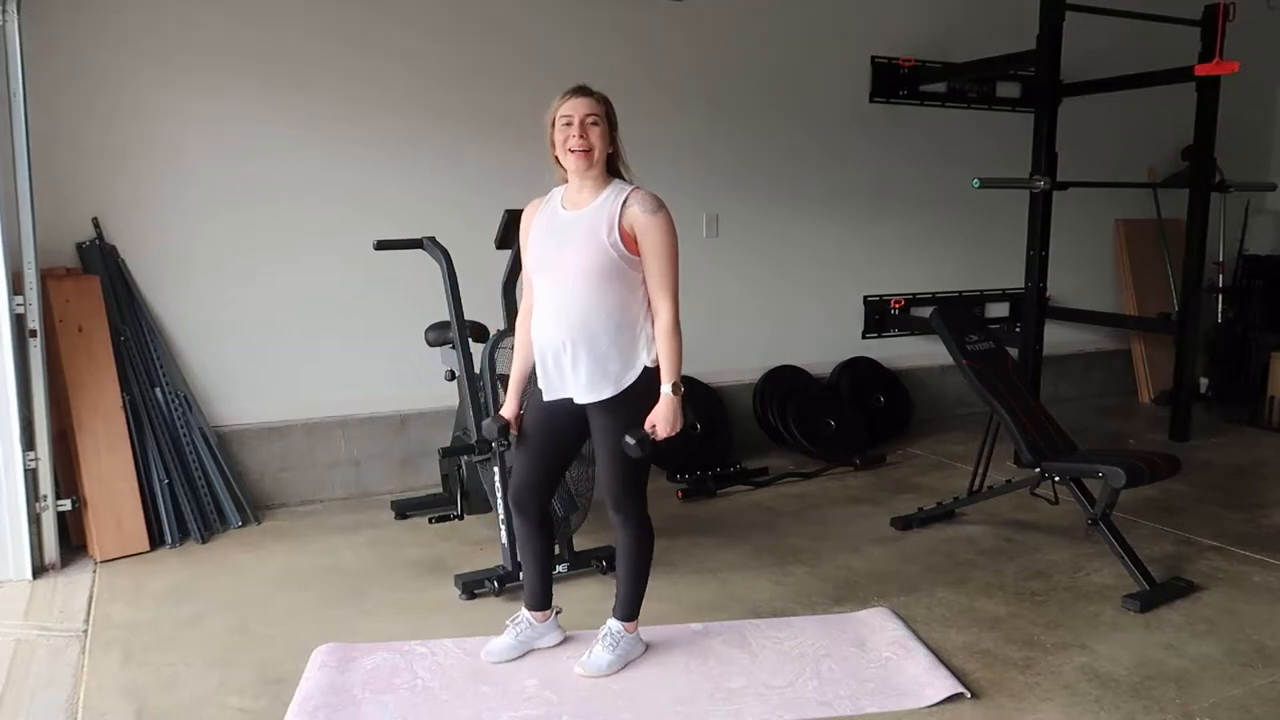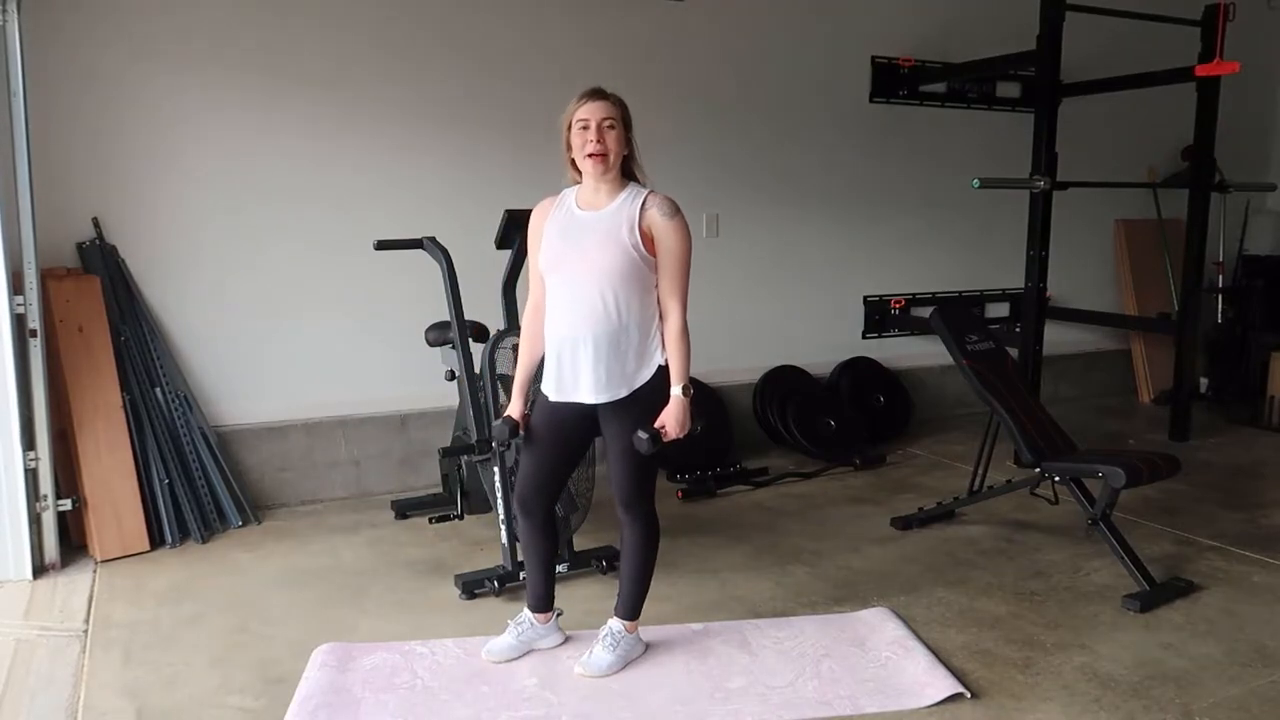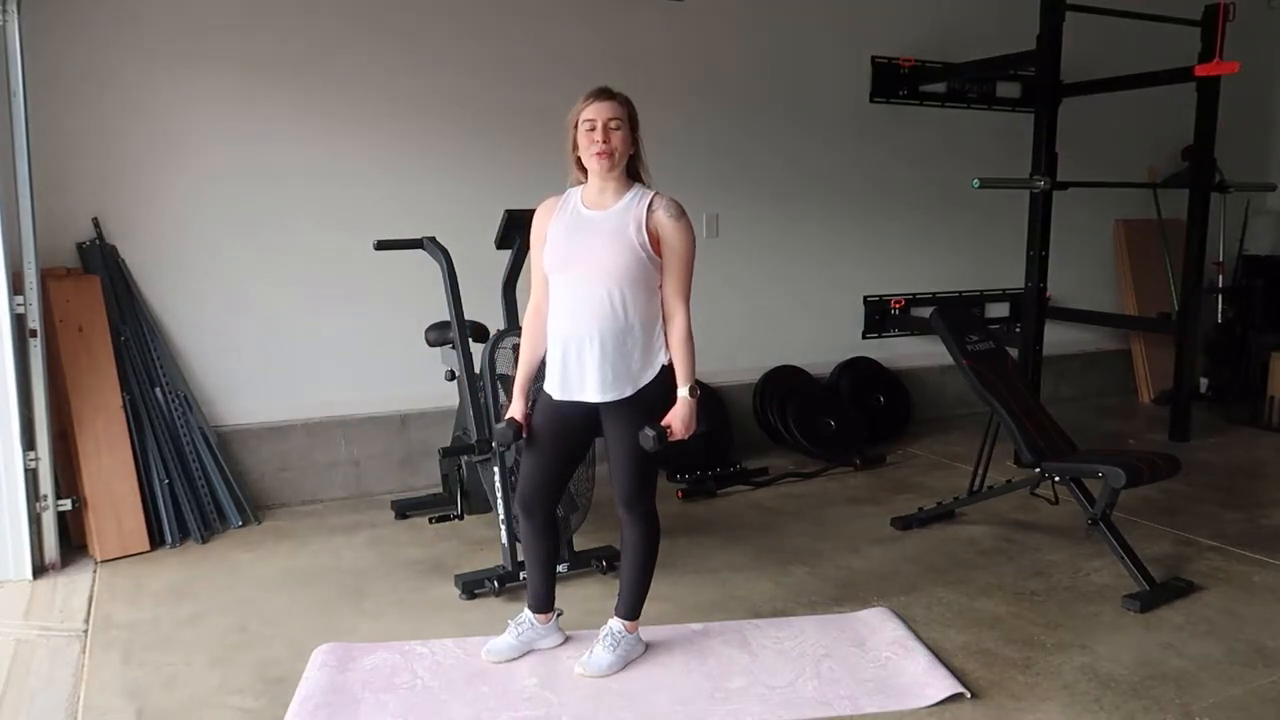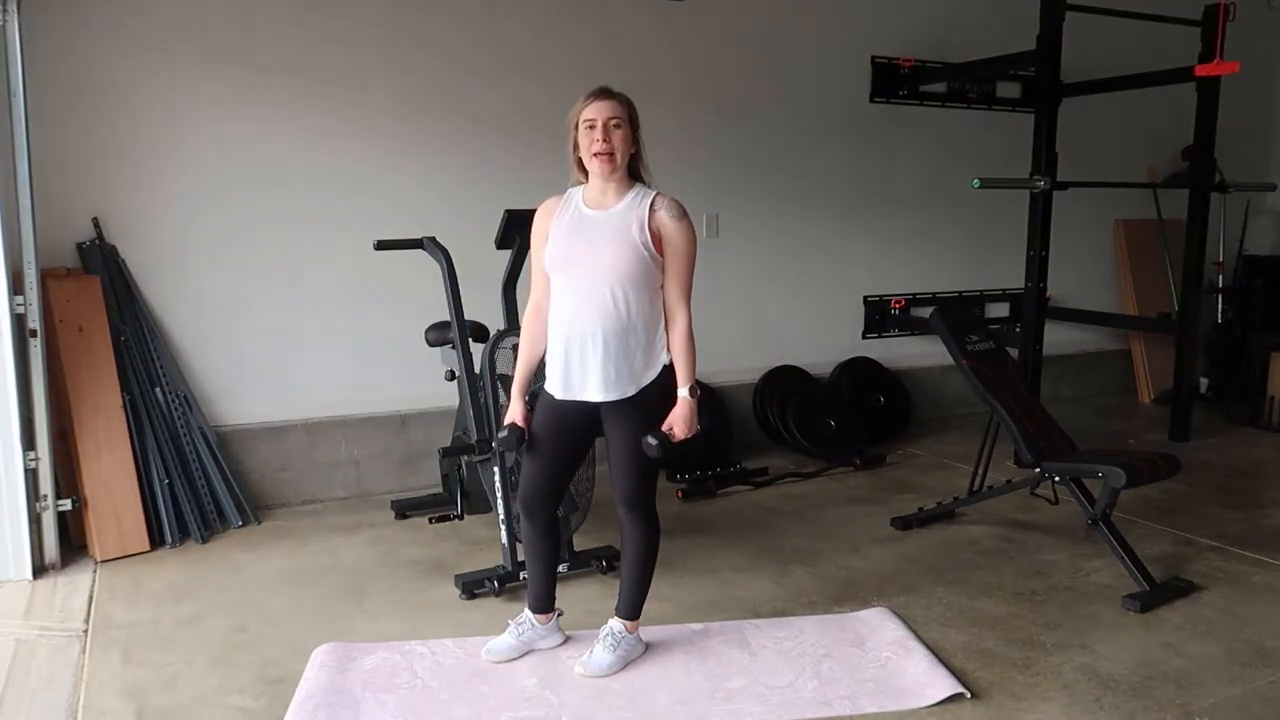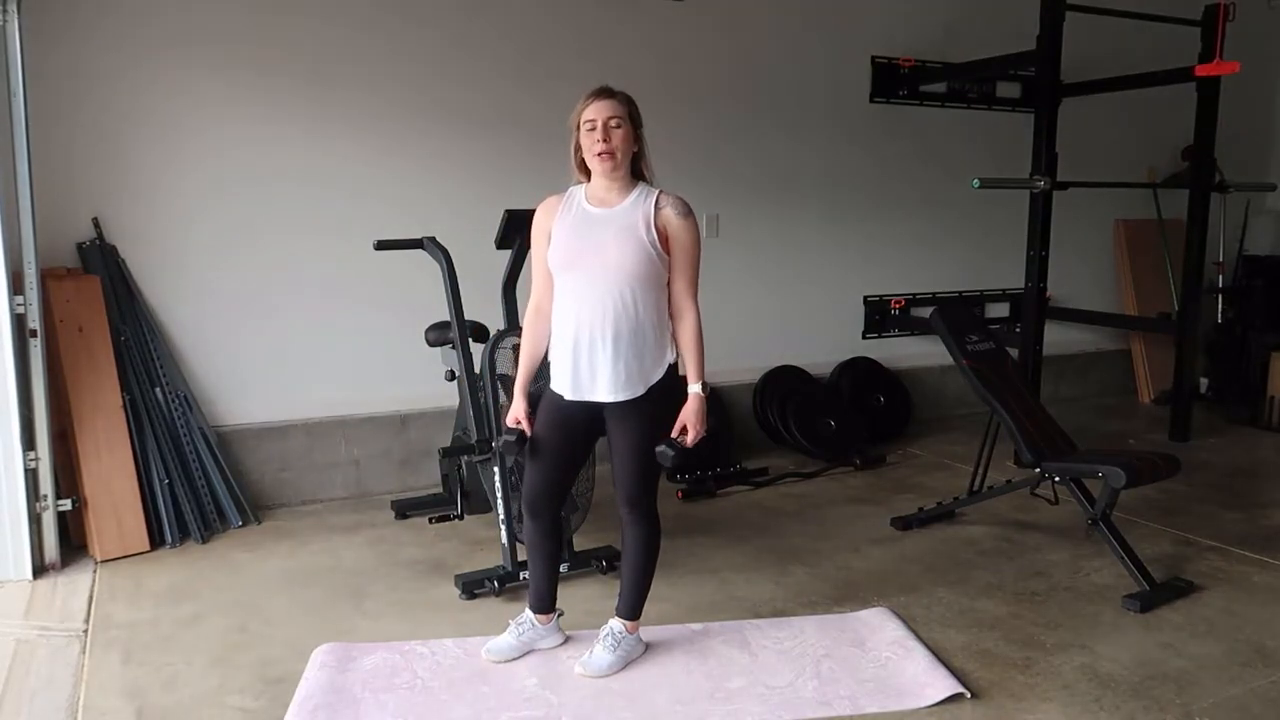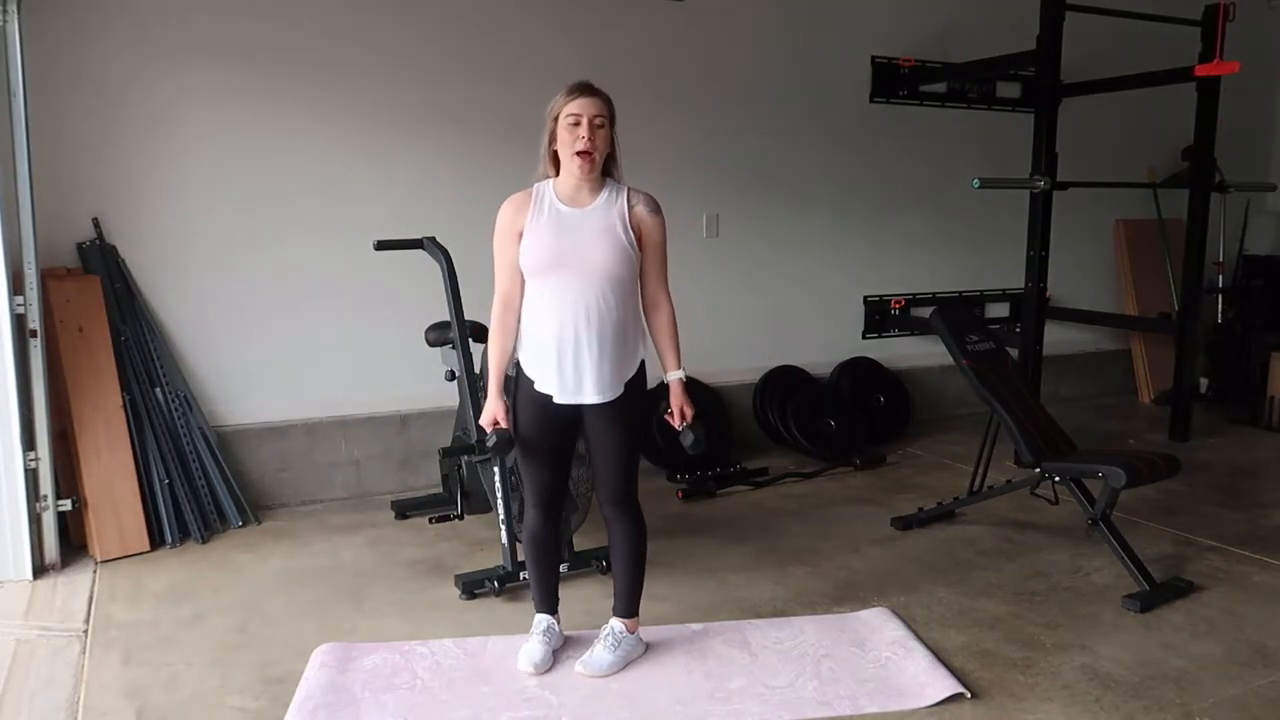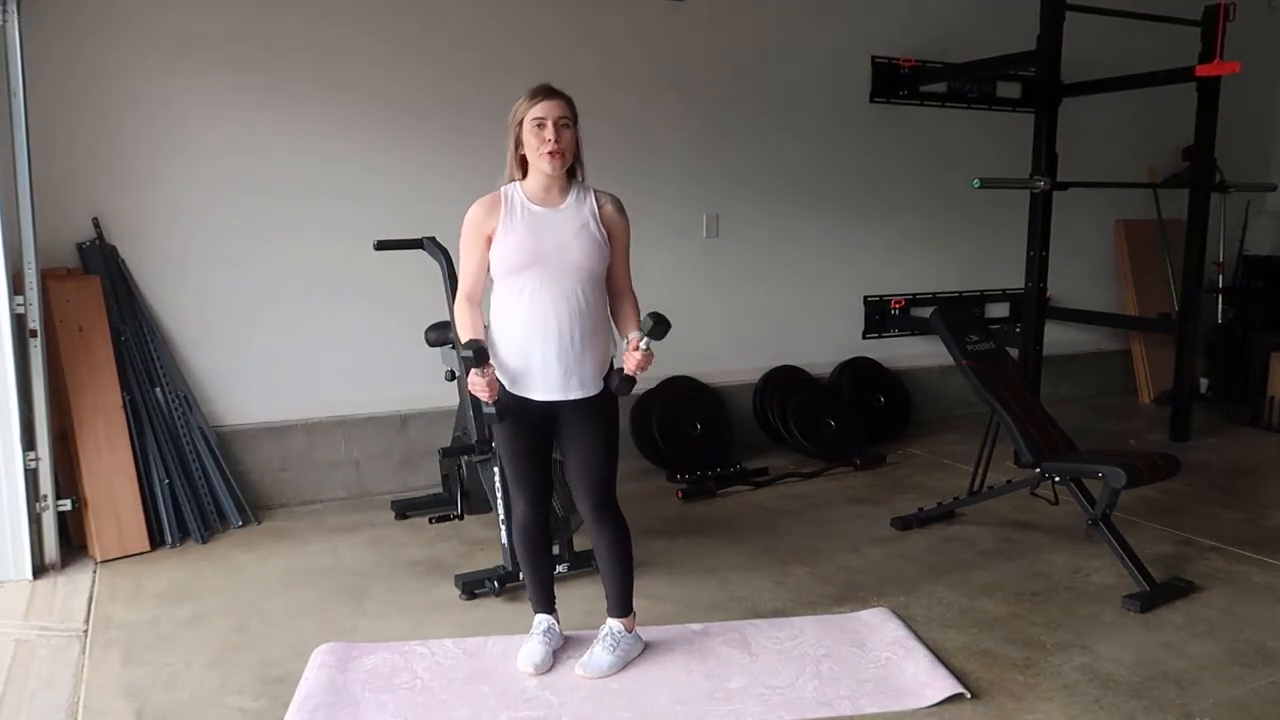
dt=0.7s
person 1, frame 1
left shoulder: (639, 210)
right shoulder: (536, 214)
left elbow: (664, 309)
right elbow: (529, 308)
left wrist: (669, 391)
right wrist: (514, 392)
left hip: (623, 386)
right hip: (556, 386)
left knee: (624, 506)
right knee: (524, 494)
left ankle: (624, 631)
right ankle: (539, 617)
person 1, frame 2
left shoulder: (655, 213)
right shoulder: (547, 214)
left elbow: (674, 313)
right elbow: (537, 308)
left wrist: (679, 393)
right wrist: (518, 393)
left hip: (634, 387)
right hip: (563, 387)
left knee: (633, 505)
right knee: (529, 496)
left ankle: (624, 630)
right ankle: (540, 618)
person 1, frame 3
left shoulder: (659, 215)
right shoulder: (550, 214)
left elbow: (677, 313)
right elbow: (538, 308)
left wrist: (685, 393)
right wrist: (519, 392)
left hip: (636, 388)
right hip: (565, 387)
left knee: (634, 505)
right knee: (531, 499)
left ankle: (624, 630)
right ankle: (540, 619)
person 1, frame 4
left shoulder: (661, 215)
right shoulder: (552, 213)
left elbow: (677, 313)
right elbow: (538, 308)
left wrist: (685, 393)
right wrist: (517, 393)
left hip: (637, 389)
right hip: (565, 387)
left knee: (634, 506)
right knee: (533, 499)
left ankle: (625, 630)
right ankle: (541, 619)
person 1, frame 5
left shoulder: (667, 213)
right shoulder: (553, 212)
left elbow: (684, 308)
right elbow: (540, 306)
left wrist: (695, 390)
right wrist: (519, 390)
left hip: (642, 388)
right hip: (569, 385)
left knee: (636, 505)
right knee: (537, 499)
left ankle: (625, 630)
right ankle: (541, 620)
person 1, frame 6
left shoulder: (638, 210)
right shoulder: (520, 209)
left elbow: (656, 300)
right elbow: (506, 303)
left wrist: (675, 378)
right wrist: (495, 390)
left hip: (615, 386)
right hip: (541, 385)
left knee: (619, 503)
right knee: (540, 506)
left ankle: (625, 628)
right ankle: (546, 621)
person 1, frame 7
left shoulder: (605, 210)
right shoulder: (489, 212)
left elbow: (621, 291)
right elbow: (467, 298)
left wrist: (634, 340)
right wrist: (476, 360)
left hip: (588, 386)
right hip: (515, 386)
left knee: (597, 504)
right knee: (528, 505)
left ankle: (622, 627)
right ankle: (545, 621)
